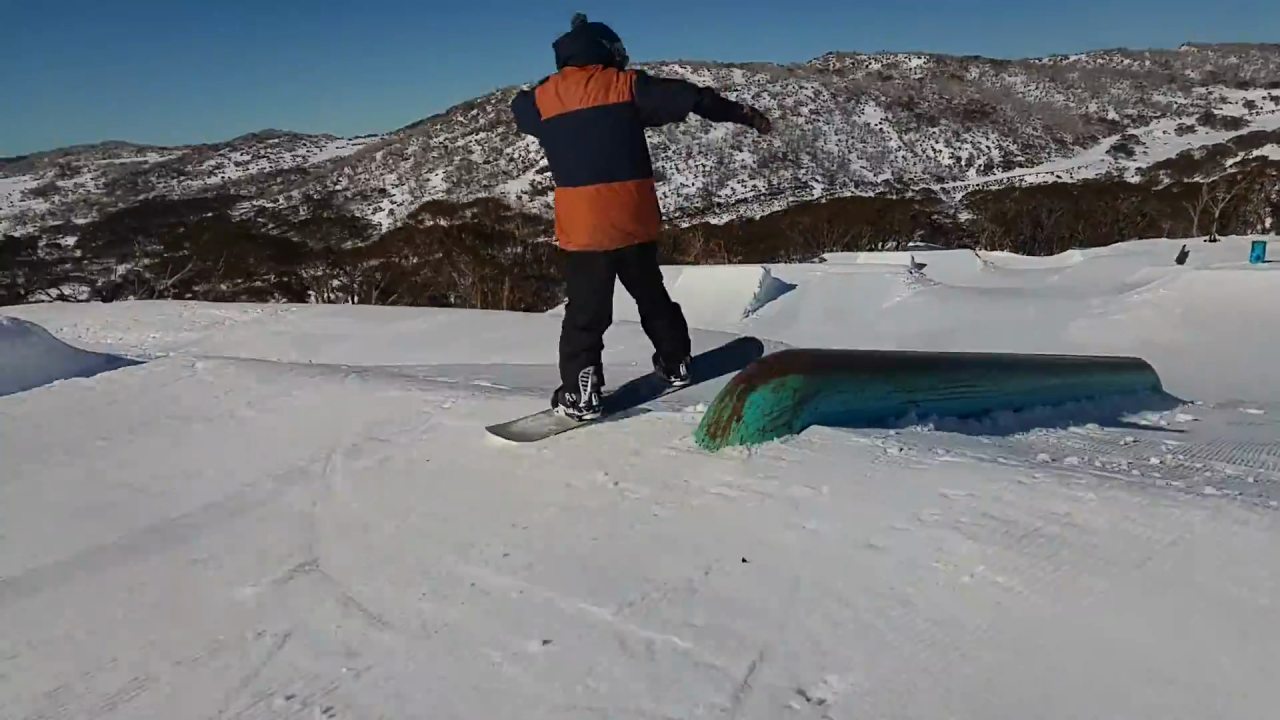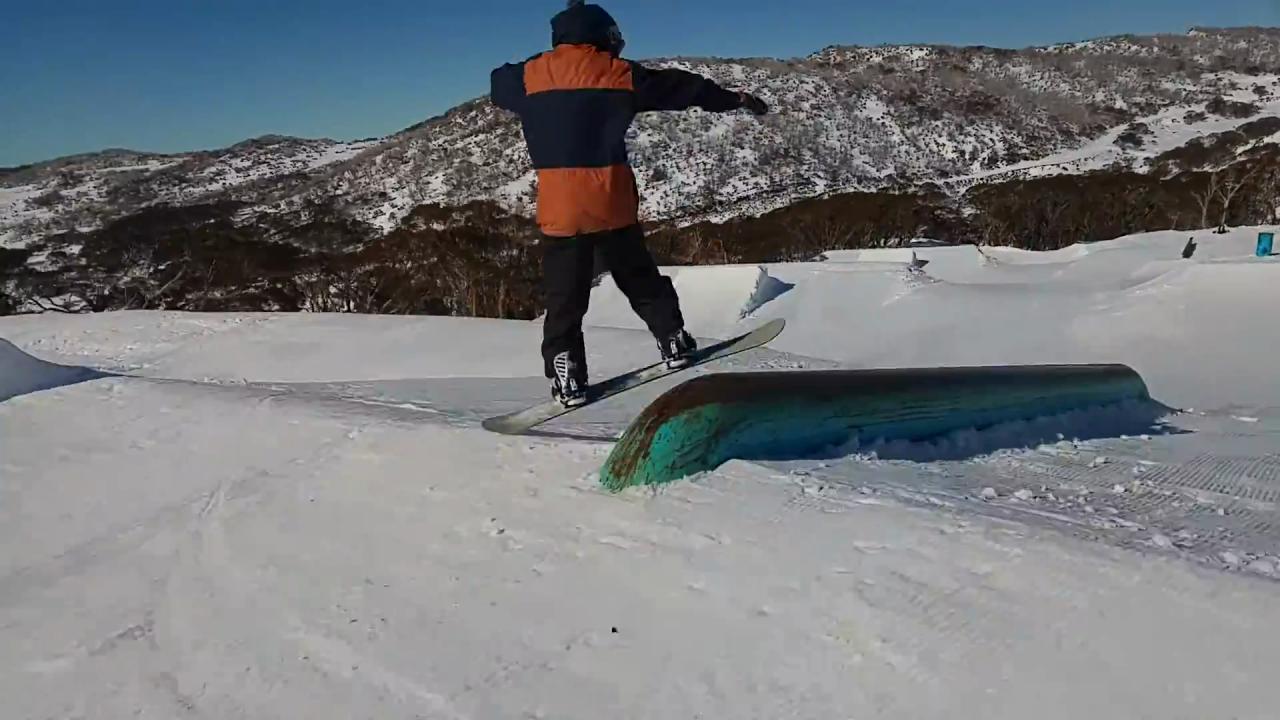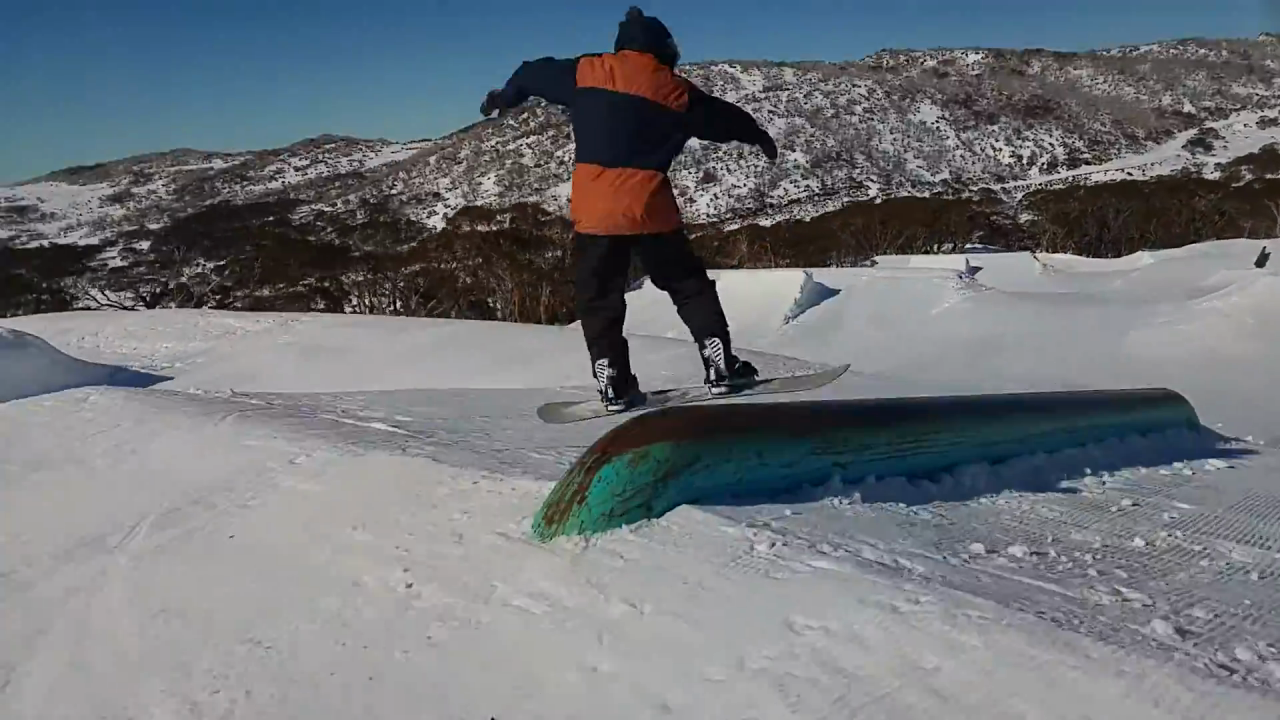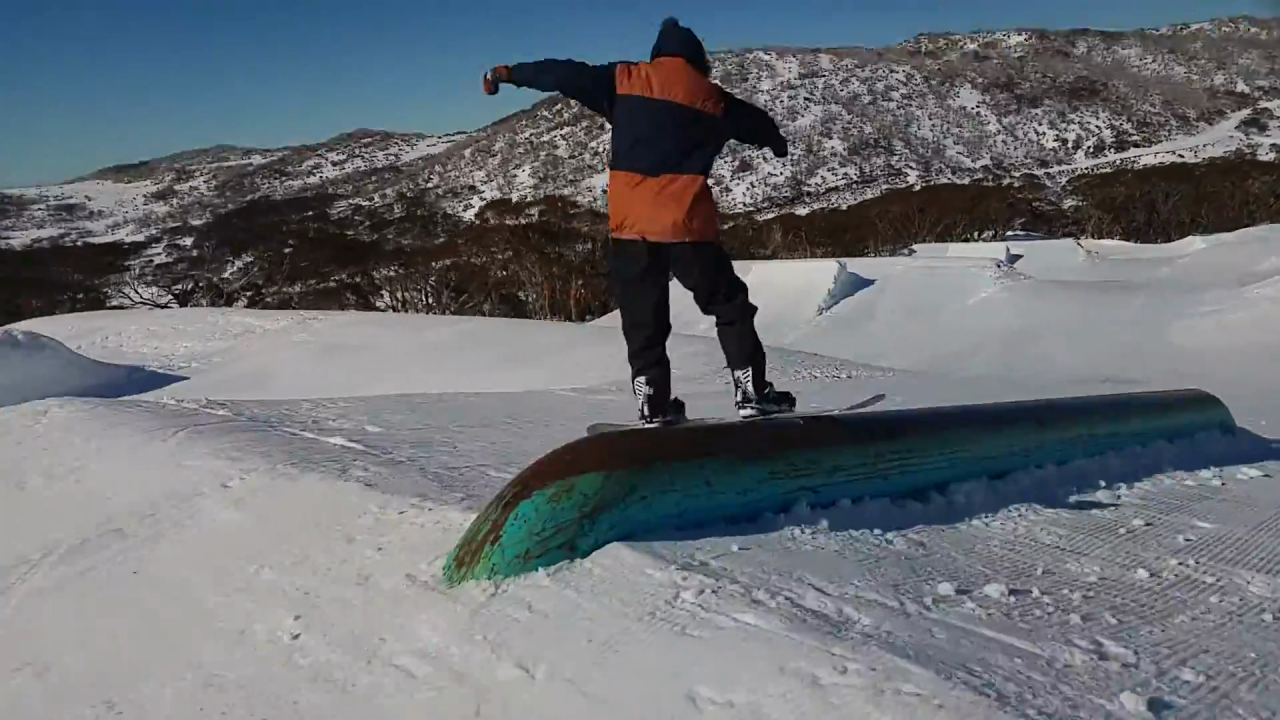
dt=0.1s
person 1, frame 1
left shoulder: (544, 95)
right shoulder: (626, 84)
left elbow: (523, 111)
right elbow: (682, 96)
right wrist: (741, 112)
left hip: (580, 221)
right hip: (634, 213)
left knee: (584, 312)
right knee: (650, 293)
left ankle: (581, 394)
right ankle: (675, 364)
person 1, frame 2
left shoulder: (531, 73)
right shoulder: (619, 73)
left elbow: (501, 86)
right elbow: (683, 86)
right wrist: (737, 98)
left hip: (559, 205)
right hip: (611, 199)
left knee: (563, 297)
right knee: (638, 275)
left ankle: (568, 380)
right ankle: (673, 342)
person 1, frame 3
left shoulder: (588, 71)
right shoulder: (678, 90)
left elbow: (536, 77)
right elbow: (728, 119)
left wrist: (501, 97)
right wrist: (761, 138)
left hip: (595, 206)
right hip: (649, 204)
left knee: (599, 300)
right knee: (689, 285)
left ankle: (615, 387)
right ankle: (722, 371)
person 1, frame 4
left shoulder: (624, 79)
right shoulder: (713, 96)
left elbow: (564, 73)
right elbow: (754, 121)
left wrist: (508, 73)
right wrist: (777, 141)
left hip: (631, 216)
right hip: (686, 215)
left knee: (643, 315)
right knee: (726, 299)
left ankle: (653, 400)
right ankle: (751, 388)
